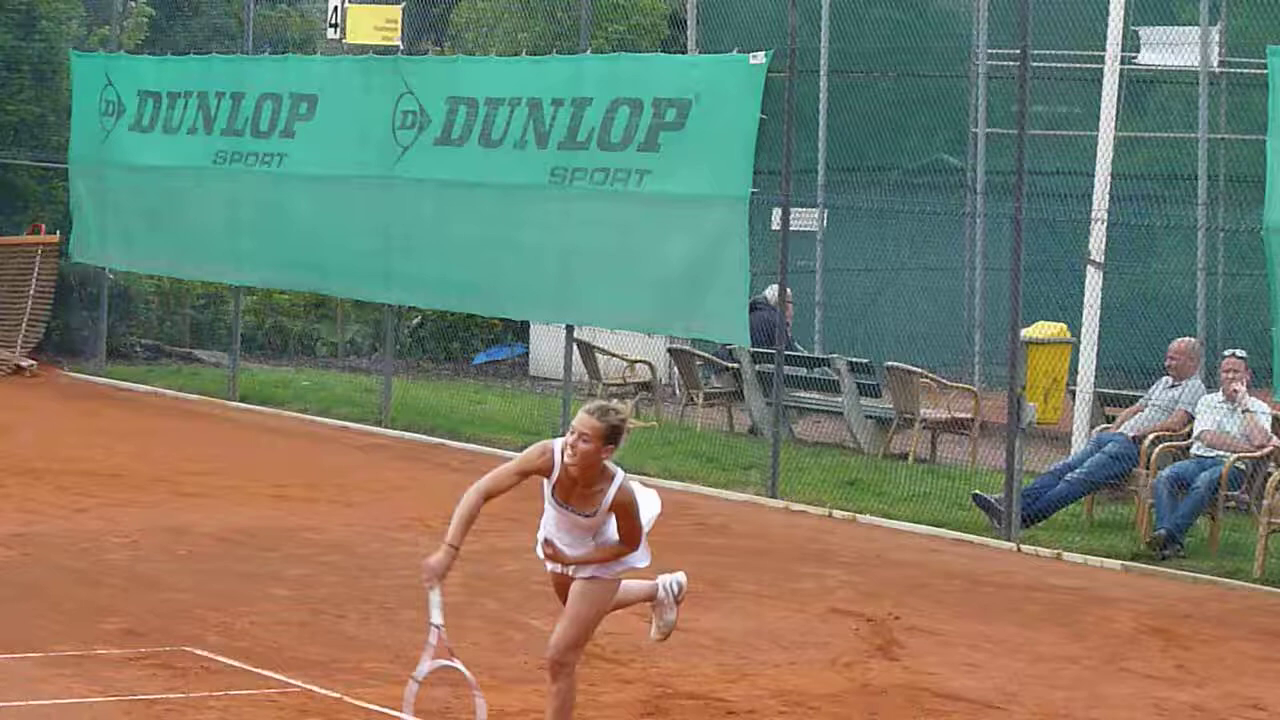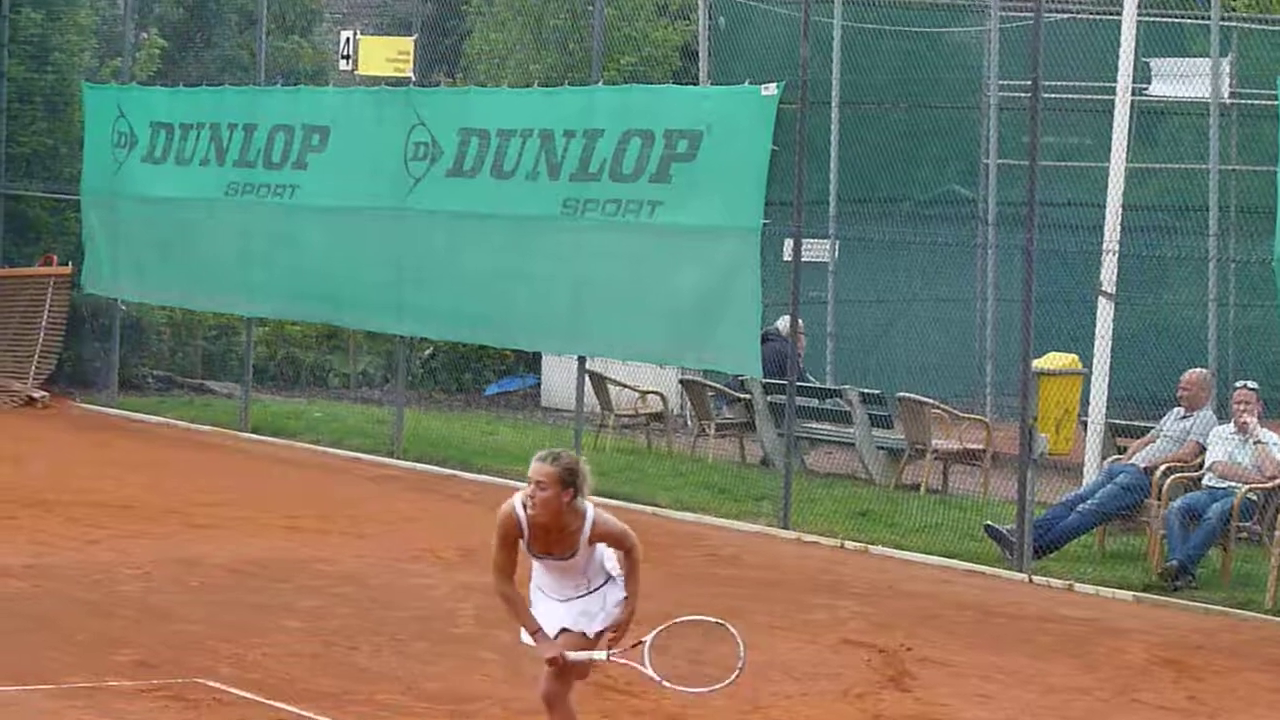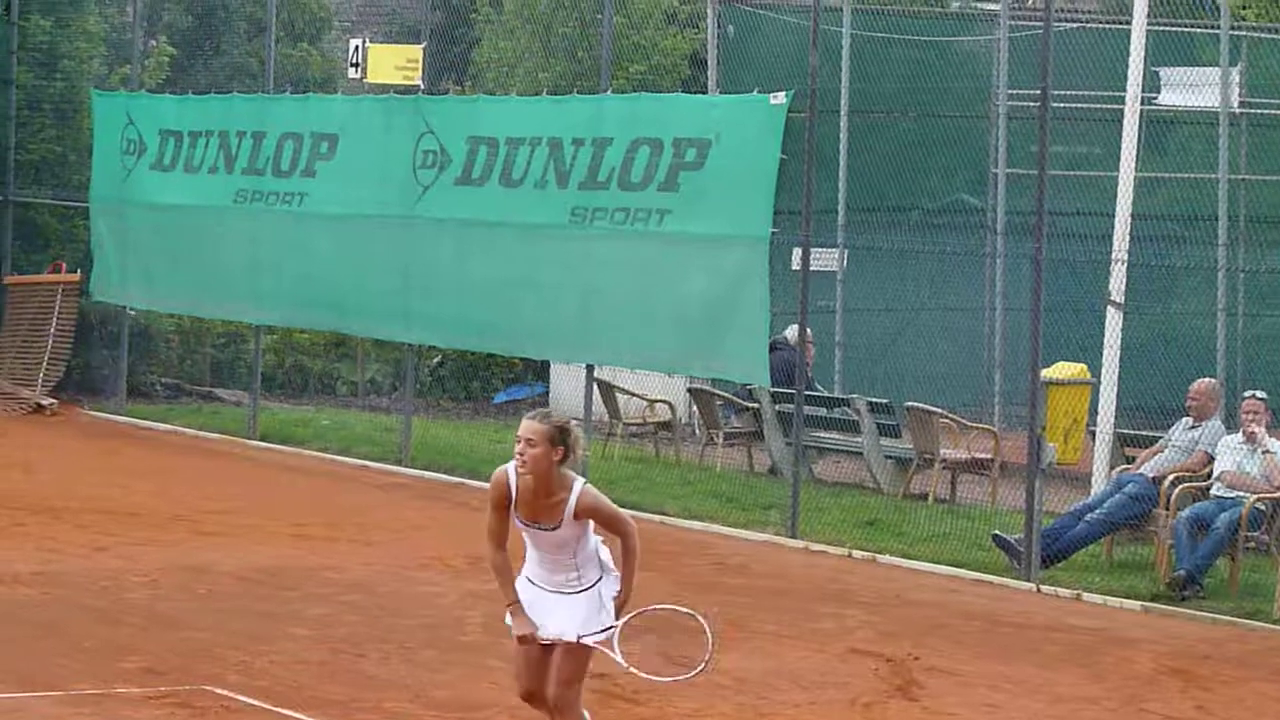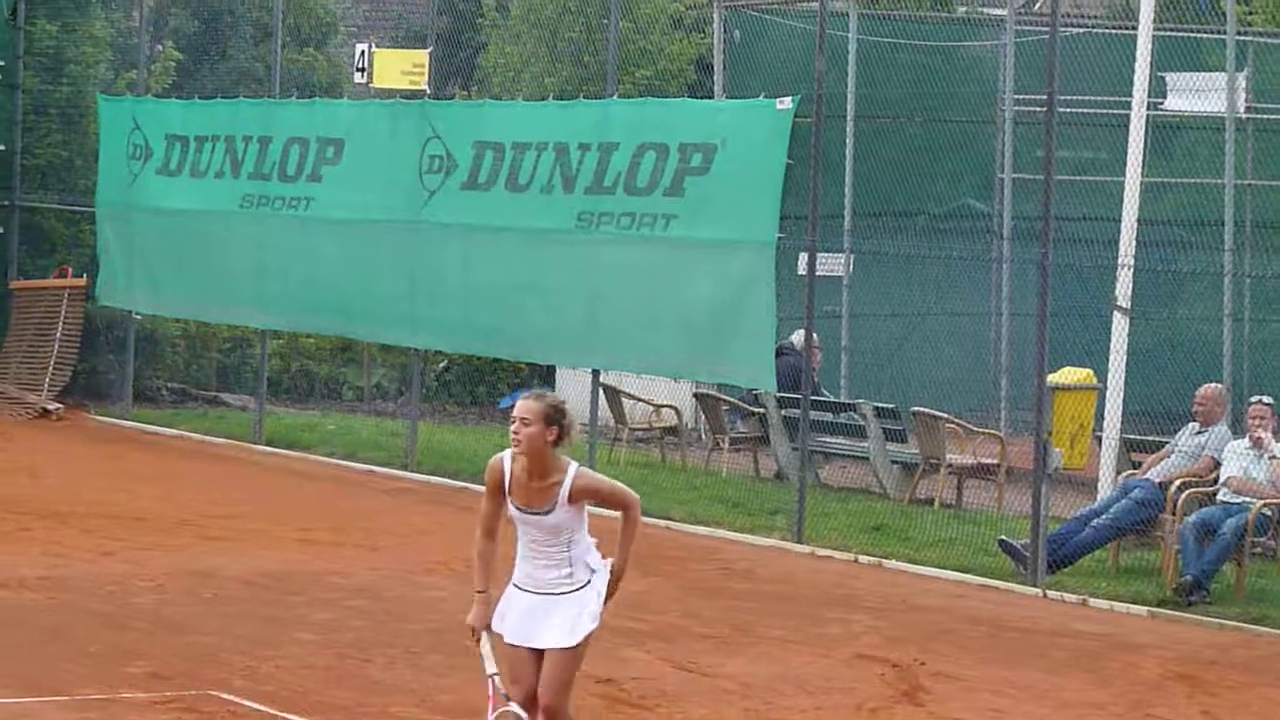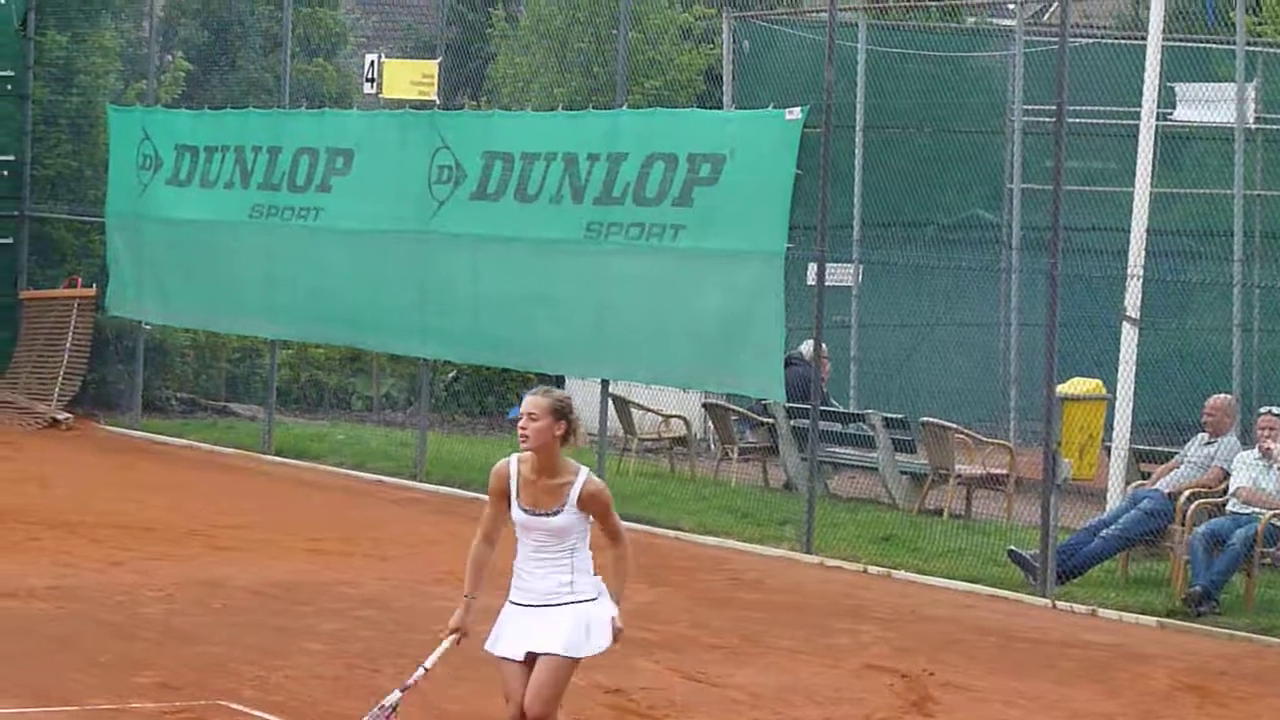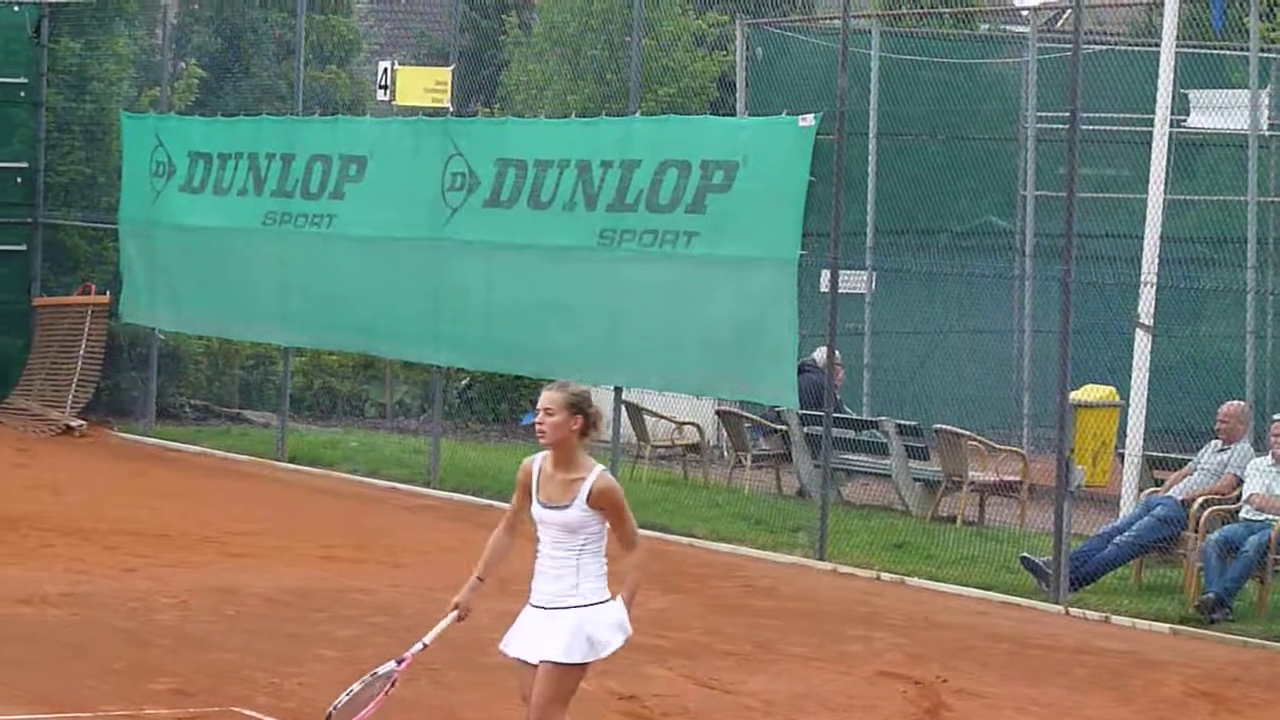
dt=0.2s
person 1, frame 1
left shoulder: (619, 490)
right shoulder: (550, 455)
left elbow: (632, 542)
right elbow: (479, 492)
left wrist: (573, 560)
right wrist: (449, 549)
left hip: (598, 558)
right hip: (559, 546)
left knee: (559, 655)
right knee: (585, 607)
right ankle: (661, 590)
person 1, frame 2
left shoulder: (594, 522)
right shoulder: (512, 514)
left elbow: (631, 547)
right elbow: (503, 581)
left wrist: (630, 607)
right wrist: (540, 638)
left hip: (589, 597)
right hip: (546, 594)
left knee: (551, 692)
right knee: (575, 671)
person 1, frame 3
left shoulder: (582, 498)
right shoulder: (503, 480)
left elbow: (627, 532)
right elbow: (497, 549)
left wrist: (624, 593)
right wrist: (517, 614)
left hip: (581, 594)
right hip: (536, 588)
right knee: (528, 689)
person 1, frame 4
left shoulder: (578, 481)
right shoulder: (500, 468)
left elbow: (632, 505)
right elbow: (486, 536)
left wrist: (617, 569)
right wrist: (481, 601)
left hip: (571, 595)
right hip: (524, 592)
person 1, frame 5
left shoulder: (587, 487)
right shoulder: (506, 472)
left elbow: (618, 544)
right elbow: (485, 541)
left wrist: (614, 607)
right wrist: (467, 604)
left hip: (570, 610)
right hip: (521, 609)
person 1, frame 6
left shoulder: (599, 484)
right shoulder: (531, 468)
left elbow: (633, 548)
right elbow: (508, 531)
left wrist: (621, 611)
right wrist: (474, 584)
left hip: (578, 614)
right hip: (540, 609)
person 2, frame 1
left shoulder: (1194, 388)
right shoulder: (1163, 382)
left elbow: (1176, 423)
left wrist: (1138, 433)
right wrist: (1112, 429)
left hip: (1135, 446)
right hip: (1115, 436)
left knee: (1078, 477)
right knee: (1062, 469)
left ankle: (1022, 516)
person 2, frame 2
left shoulder: (1205, 418)
right shoulder: (1175, 413)
left elbow: (1188, 454)
left wrist: (1150, 465)
right wrist: (1124, 461)
left hip: (1146, 478)
right hip: (1128, 468)
left knee: (1091, 509)
right knee: (1074, 500)
left ankle: (1035, 547)
person 2, frame 3
left shoulder: (1214, 429)
right shoulder: (1183, 423)
left elbow: (1196, 464)
left wrist: (1157, 474)
right wrist: (1132, 471)
left hip: (1155, 488)
right hip: (1134, 477)
left knee: (1099, 518)
right knee: (1082, 510)
left ankle: (1042, 556)
person 2, frame 4
left shoulder: (1220, 434)
right shoulder: (1190, 428)
left elbow: (1202, 469)
left wrist: (1164, 480)
right wrist: (1138, 476)
left hip: (1162, 492)
right hip: (1141, 483)
left knee: (1105, 524)
right knee: (1088, 515)
left ankle: (1049, 561)
person 2, frame 5
left shoulder: (1229, 444)
right shoulder: (1199, 439)
left elbow: (1212, 480)
left wrist: (1174, 490)
right wrist: (1147, 486)
left hip: (1170, 503)
right hip: (1151, 493)
left knee: (1114, 534)
right knee: (1097, 526)
left ankle: (1058, 572)
person 2, frame 6
left shoulder: (1242, 451)
right shoulder: (1212, 445)
left elbow: (1225, 487)
left wrist: (1186, 497)
right wrist: (1160, 493)
left hip: (1183, 510)
right hip: (1164, 500)
left knee: (1127, 541)
right knee: (1111, 532)
left ankle: (1071, 579)
person 3, frame 1
left shoulder: (1258, 407)
right shoulder: (1207, 401)
left elbow: (1258, 441)
right elbow: (1206, 438)
left wrist: (1244, 404)
right wrist: (1244, 446)
left hip: (1232, 467)
right hip: (1199, 459)
left knee: (1203, 482)
right knee: (1164, 477)
left ankle: (1168, 534)
right ankle: (1171, 539)
person 3, frame 2
right shoulder: (1219, 432)
right elbow: (1219, 469)
left wrist: (1256, 435)
right wrist: (1256, 477)
left hip: (1243, 498)
right hip: (1210, 491)
left knee: (1215, 513)
right knee: (1176, 508)
left ankle: (1179, 565)
right ankle: (1183, 571)
person 3, frame 3
right shoulder: (1228, 442)
right elbow: (1227, 479)
right wrist: (1263, 487)
left hip: (1252, 508)
right hip: (1219, 500)
left knee: (1224, 523)
right knee: (1184, 518)
left ankle: (1188, 575)
right ankle: (1190, 580)
person 3, frame 4
right shoulder: (1234, 447)
right elbow: (1234, 484)
left hip: (1258, 513)
right hip: (1226, 506)
left knee: (1230, 528)
right knee: (1191, 523)
left ankle: (1194, 580)
right ankle: (1197, 586)
person 3, frame 5
right shoulder: (1244, 457)
right elbow: (1243, 495)
right hip: (1235, 516)
left knee: (1239, 539)
right knee: (1200, 534)
left ankle: (1203, 590)
right ankle: (1207, 597)
person 3, frame 6
right shoulder: (1257, 464)
right elbow: (1256, 502)
right hip: (1249, 523)
left knee: (1253, 545)
right knee: (1214, 541)
left ankle: (1216, 597)
right ankle: (1220, 604)
